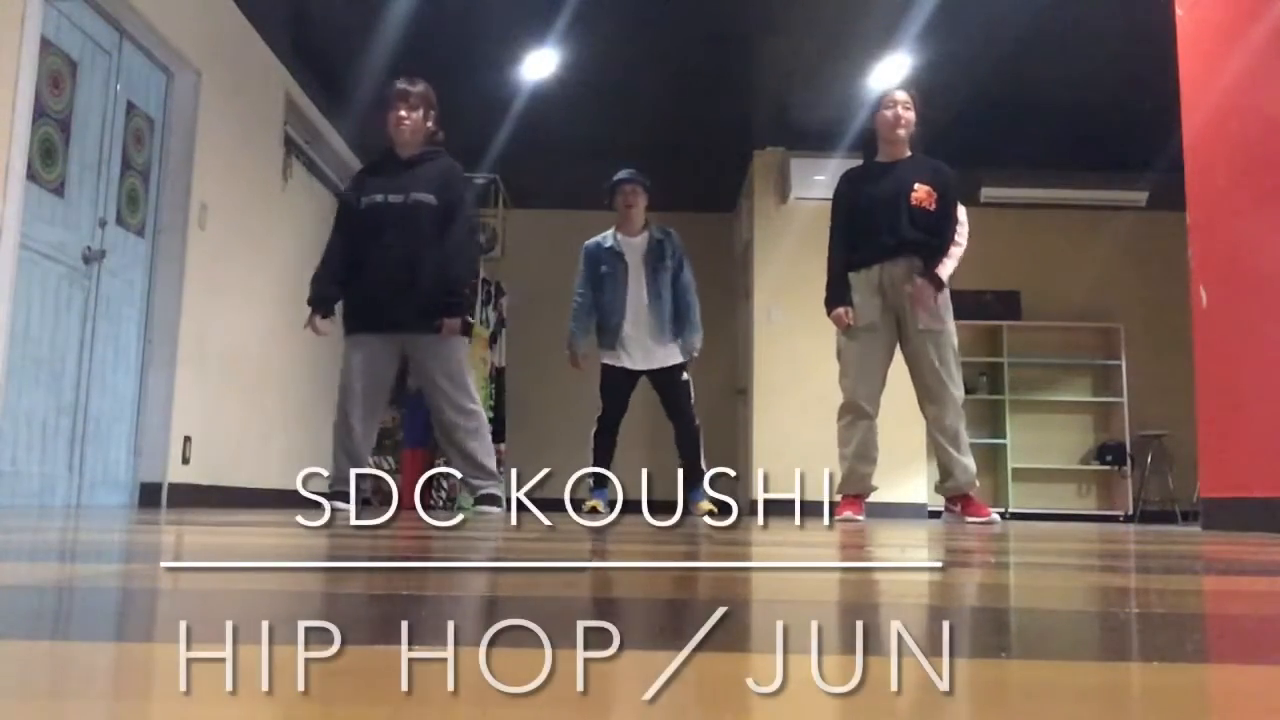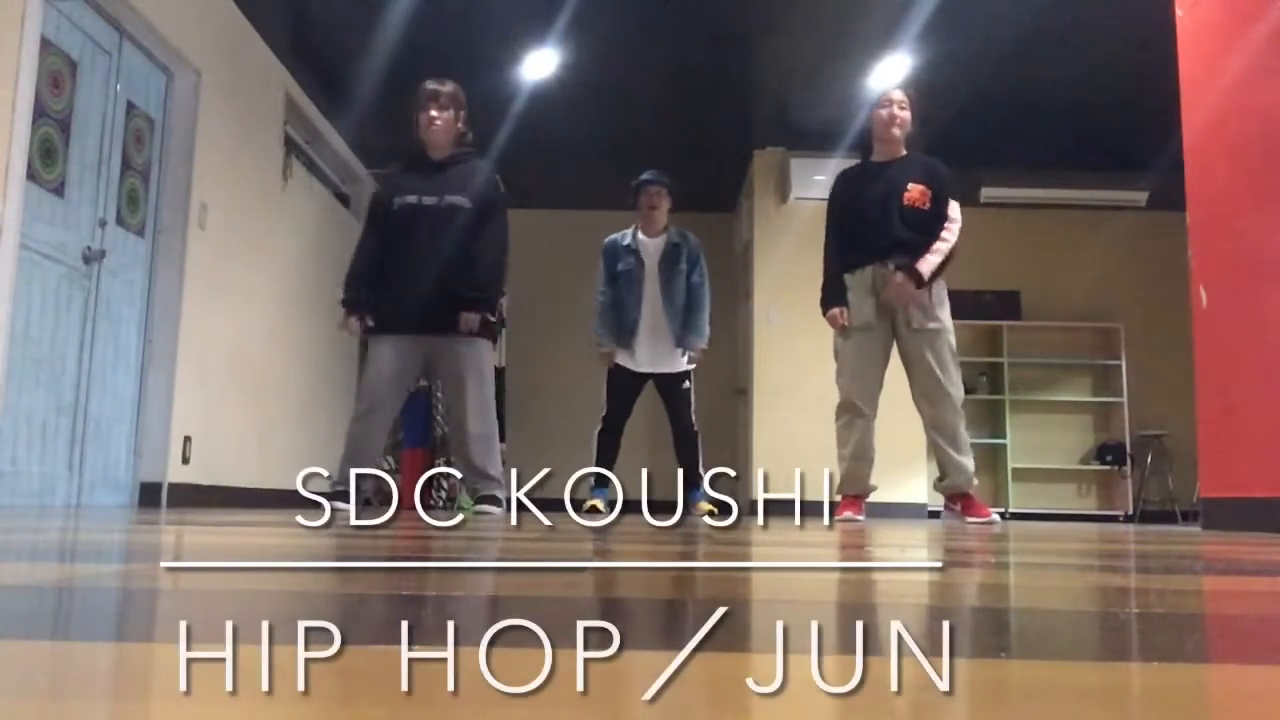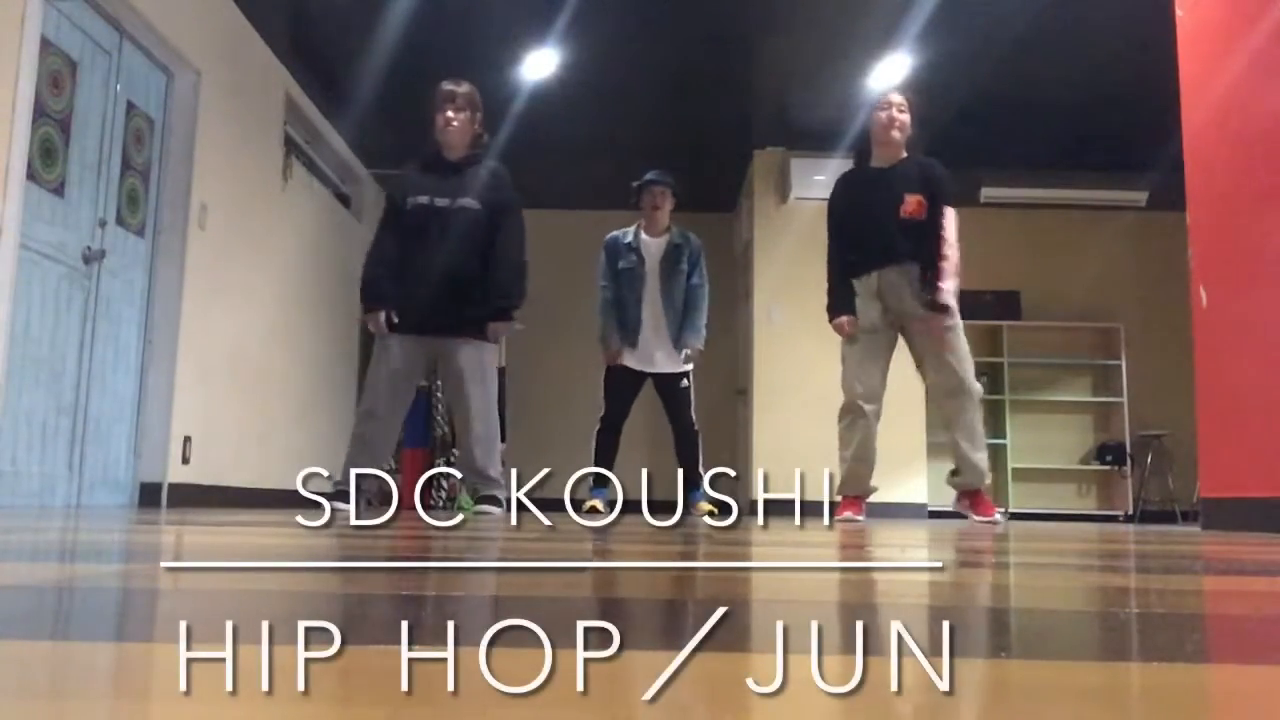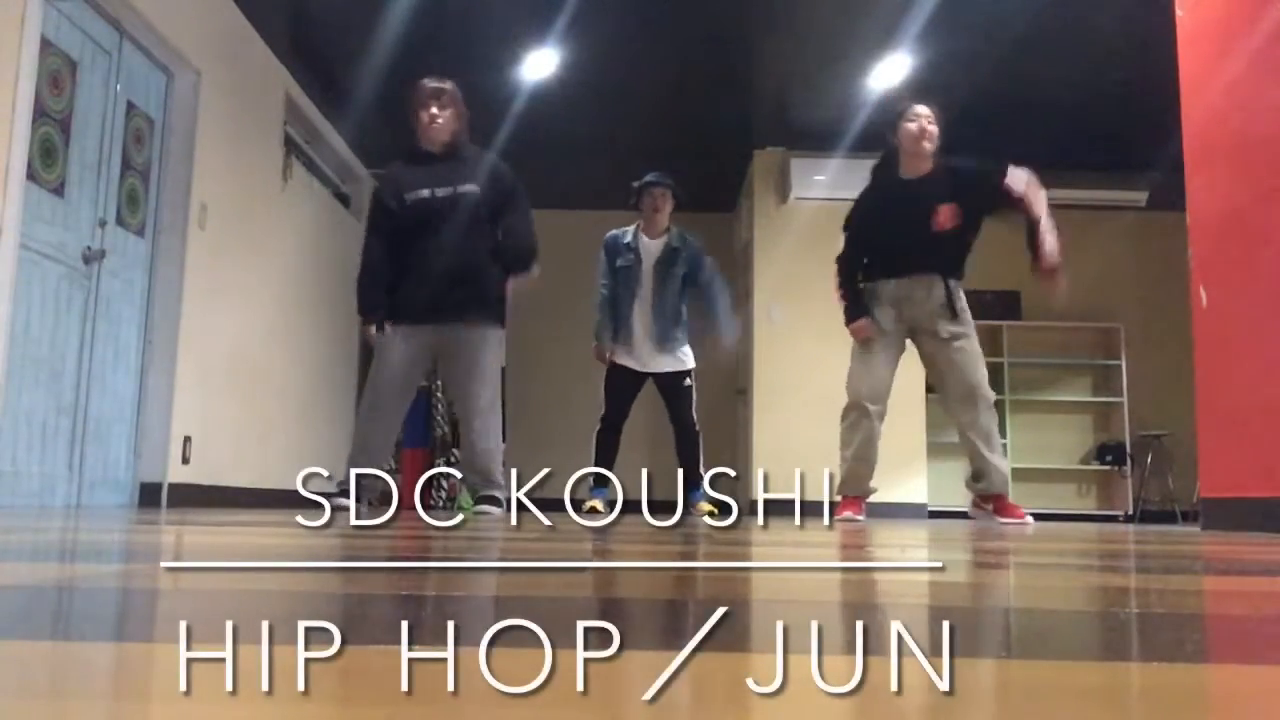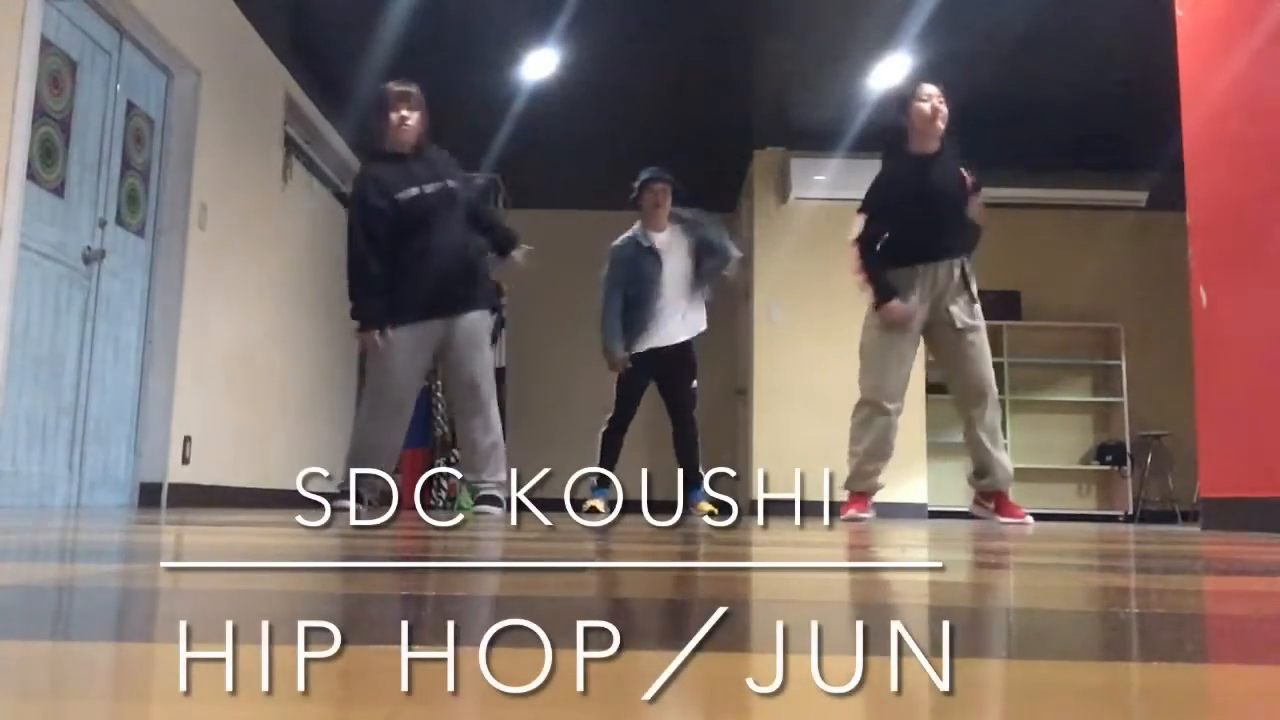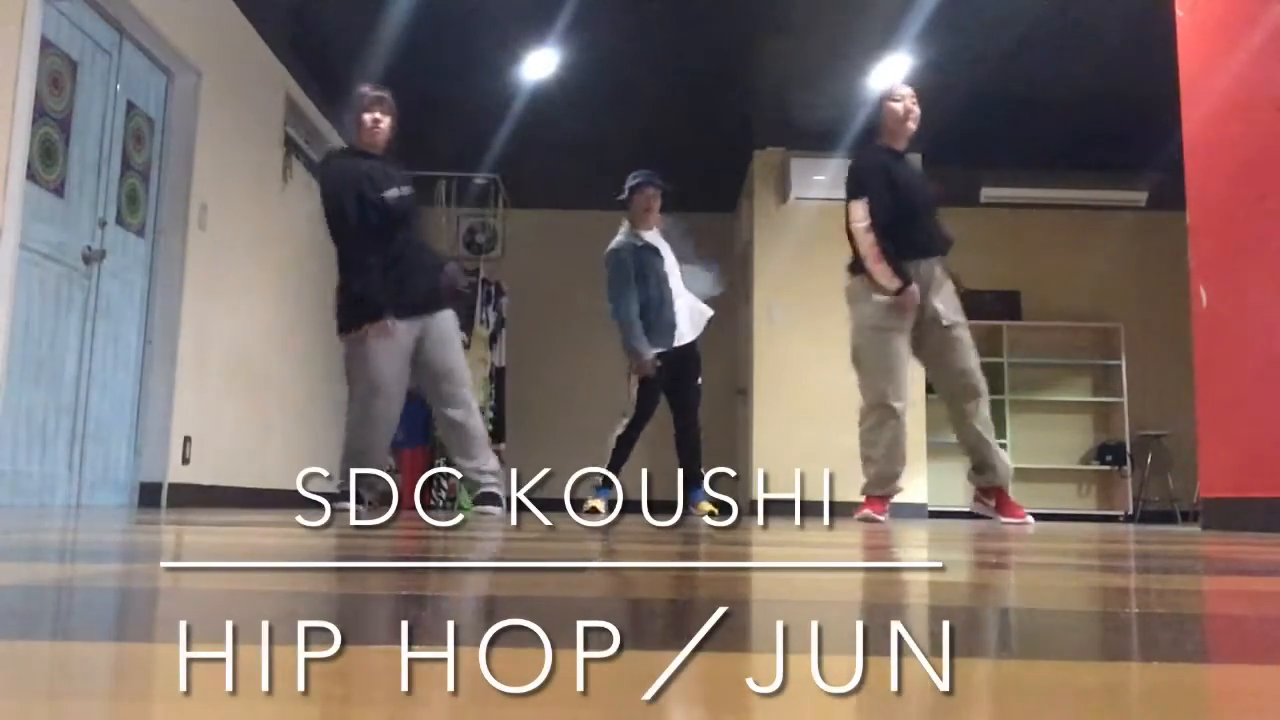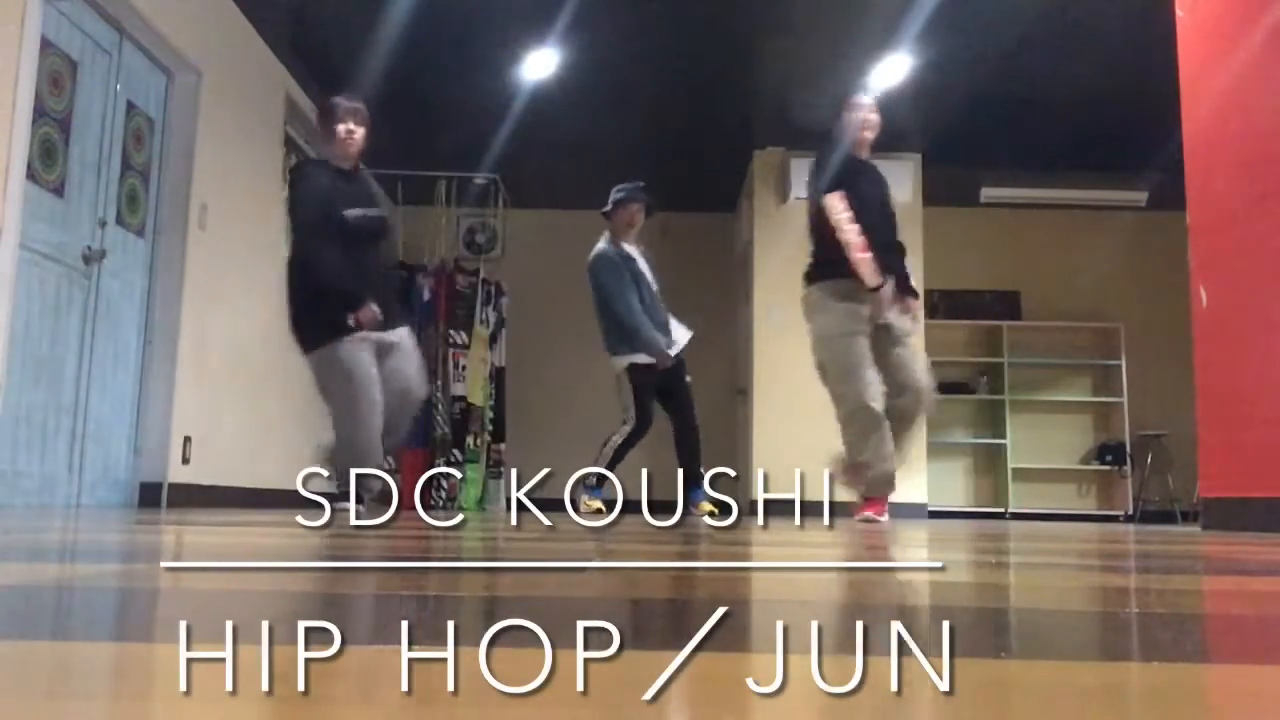
dt=0.2s
person 1, frame 1
left shoulder: (936, 174)
right shoulder: (853, 181)
left elbow: (958, 232)
right elbow: (838, 244)
left wrist: (935, 276)
right wrist: (836, 297)
left hip: (925, 286)
right hip: (865, 286)
left knee: (943, 393)
right knee: (859, 395)
left ankle: (959, 492)
right ankle: (853, 493)
person 1, frame 2
left shoulder: (931, 171)
right shoulder: (849, 181)
left elbow: (950, 229)
right elbow: (834, 245)
left wrist: (919, 272)
right wrist: (832, 298)
left hip: (920, 284)
right hip: (861, 287)
left knee: (941, 392)
right knee: (855, 395)
left ankle: (960, 491)
right ankle: (853, 493)
person 1, frame 3
left shoulder: (928, 173)
right shoulder: (849, 185)
left elbow: (947, 238)
right elbow: (837, 252)
left wrist: (945, 301)
right wrist: (839, 305)
left hip: (925, 289)
right hip: (868, 291)
left knee: (959, 388)
right knee: (859, 395)
left ankle: (972, 488)
right ankle: (853, 494)
person 1, frame 4
left shoulder: (960, 176)
right shoulder: (876, 197)
left elbow: (1024, 188)
right elbow: (847, 259)
left wrist: (1044, 251)
right wrist: (854, 311)
left hip: (940, 296)
right hip: (886, 299)
left knee: (973, 395)
right knee: (864, 396)
left ankle: (990, 493)
right ankle: (852, 494)
person 1, frame 5
left shoulder: (948, 155)
right shoulder: (896, 173)
right elbow: (862, 240)
left wrist: (971, 196)
right wrist: (882, 295)
left hip: (955, 281)
right hip: (900, 286)
left knee: (980, 389)
right knee: (882, 393)
left ankle: (992, 491)
right ankle: (861, 491)
person 1, frame 6
left shoulder: (908, 165)
right shoulder: (868, 164)
right elbow: (862, 229)
right wrist: (894, 284)
left hip: (932, 282)
right hip: (882, 286)
left knee: (968, 385)
right knee: (885, 396)
left ankle: (993, 489)
right ankle: (881, 491)
person 1, frame 7
left shoulder: (874, 176)
right shoulder: (832, 165)
right elbow: (844, 224)
left wrist: (906, 288)
right wrist: (875, 284)
left hip: (883, 295)
right hip: (836, 294)
left knee: (915, 390)
right knee: (862, 400)
left ankle: (862, 470)
right ankle: (876, 491)
person 2, frame 1
left shoulder: (448, 175)
right shoulder: (366, 179)
left elbow: (462, 245)
right elbow: (340, 244)
left wrist: (455, 304)
right wrist: (322, 299)
left hip: (432, 316)
right hip: (369, 316)
left knee: (457, 406)
right knee: (354, 405)
left ankle: (486, 490)
right ankle: (344, 489)
person 2, frame 2
left shoulder: (481, 177)
right shoulder: (396, 180)
left elbow: (491, 246)
right elbow: (371, 245)
left wrist: (479, 301)
right wrist: (356, 300)
left hip: (460, 319)
right hip: (396, 317)
left knee: (473, 409)
right knee: (373, 405)
left ankle: (487, 491)
right ankle: (348, 487)
person 2, frame 3
left shoulder: (493, 178)
right shoulder: (411, 179)
left elbow: (508, 248)
right elbow: (387, 243)
left wrist: (504, 308)
right wrist: (375, 298)
left hip: (470, 319)
right hip: (406, 316)
left knee: (476, 410)
right knee: (379, 405)
left ankle: (488, 491)
right ankle: (352, 488)
person 2, frame 4
left shoulder: (485, 166)
right shoulder: (397, 177)
left elbow: (514, 215)
right elbow: (378, 247)
left wrist: (519, 261)
right wrist: (372, 307)
left hip: (475, 311)
right hip: (408, 312)
left knee: (481, 403)
right knee: (382, 400)
left ankle: (489, 489)
right ankle: (358, 486)
person 2, frame 5
left shoulder: (443, 162)
right shoulder: (373, 178)
left elbow: (474, 208)
right elbow: (364, 254)
left wrist: (505, 240)
right wrist: (369, 316)
left hip: (467, 304)
right hip: (405, 313)
left knee: (477, 399)
right knee: (387, 403)
left ankle: (489, 487)
right ankle: (359, 489)
person 2, frame 6
left shoulder: (387, 169)
right shoulder: (344, 172)
right elbow: (353, 244)
left wrist: (434, 270)
right wrist: (371, 306)
left hip: (427, 303)
right hip: (378, 311)
left knee: (456, 394)
right knee: (375, 403)
left ankle: (486, 484)
right ankle: (360, 491)
person 2, frame 7
left shoulder: (362, 186)
right shoulder: (312, 184)
right elbow: (315, 253)
left wrist: (386, 300)
right wrist: (354, 301)
left hip: (383, 317)
right hip: (334, 318)
left knee: (410, 391)
right knee: (363, 407)
left ankle: (357, 480)
right ankle: (362, 491)
person 3, frame 1
left shoulder: (669, 242)
right shoulder: (596, 249)
left elbow: (685, 293)
right elbow: (584, 298)
left wrist: (692, 337)
right wrist: (576, 340)
left hip: (666, 351)
right hip: (617, 353)
left knee: (685, 419)
right knee: (608, 422)
left ankle: (697, 492)
right ankle: (598, 492)
person 3, frame 2
left shoulder: (688, 245)
right shoulder: (615, 247)
left elbow: (700, 294)
right elbow: (606, 298)
left wrist: (698, 339)
right wrist: (605, 341)
left hip: (674, 354)
right hip: (627, 354)
left knee: (685, 424)
right knee: (612, 421)
left ankle: (696, 493)
right ankle: (600, 491)
person 3, frame 3
left shoulder: (688, 246)
right shoulder: (616, 244)
left elbow: (698, 295)
right elbow: (607, 296)
left wrist: (694, 339)
right wrist: (610, 339)
left hip: (673, 353)
right hip: (627, 353)
left knee: (684, 423)
right knee: (611, 421)
left ankle: (696, 493)
right ankle: (599, 491)
person 3, frame 4
left shoulder: (687, 247)
right shoulder: (616, 243)
left elbow: (711, 286)
right elbow: (605, 293)
left wrist: (725, 327)
right wrist: (602, 336)
left hip: (673, 354)
right hip: (625, 353)
left knee: (686, 423)
right knee: (611, 420)
left ankle: (696, 493)
right ankle: (599, 491)
person 3, frame 5
left shoulder: (688, 225)
right shoulder: (627, 247)
left elbow: (713, 232)
right elbow: (613, 299)
left wrist: (727, 255)
right wrist: (612, 345)
left hip: (680, 343)
right hip: (640, 346)
left knee: (685, 420)
right knee: (620, 418)
left ankle: (695, 493)
right ankle: (600, 490)
person 3, frame 6
left shoulder: (661, 234)
right shoulder: (622, 249)
right elbow: (624, 305)
right wrist: (638, 350)
left hip: (686, 340)
right hip: (653, 349)
left knee: (689, 420)
right knee: (638, 416)
left ankle: (695, 493)
right ankle: (603, 490)
person 3, frame 7
left shoulder: (636, 252)
right shoulder: (604, 257)
right elbow: (625, 307)
right wrist: (656, 344)
left hip: (667, 351)
right hip: (633, 355)
left knee: (687, 418)
right knee: (638, 422)
left ankle: (695, 494)
right ankle: (591, 489)
